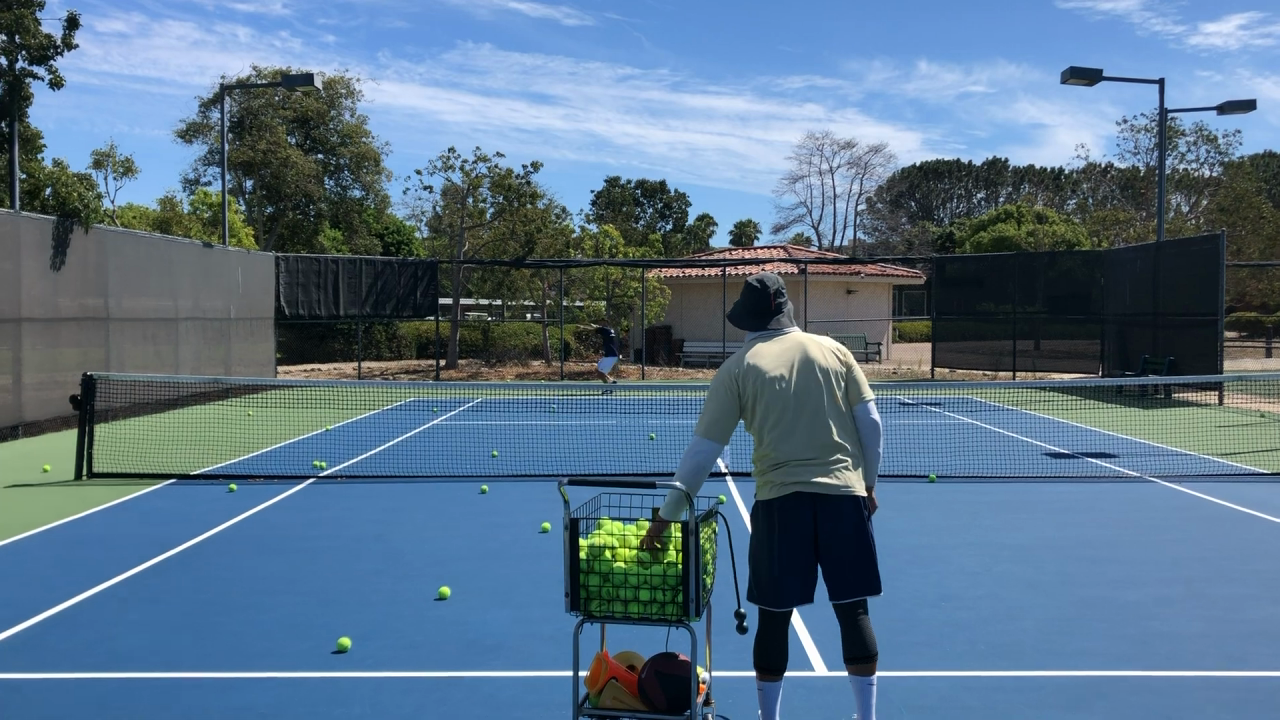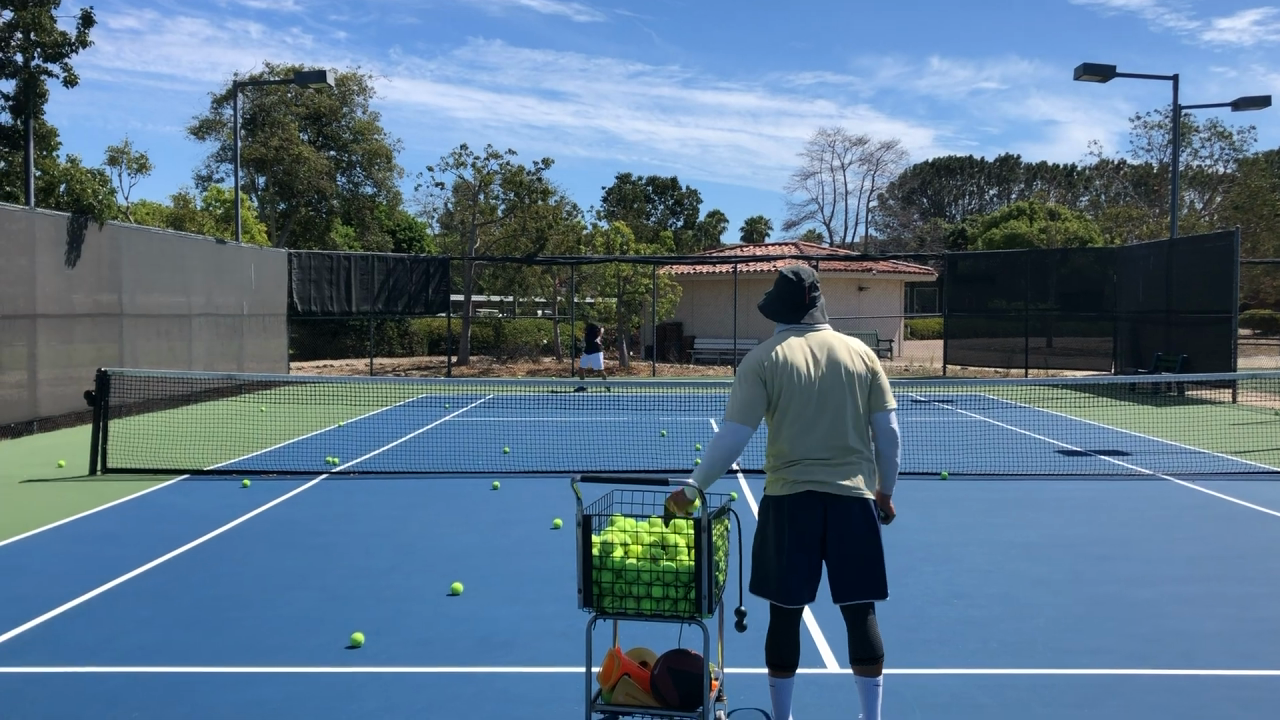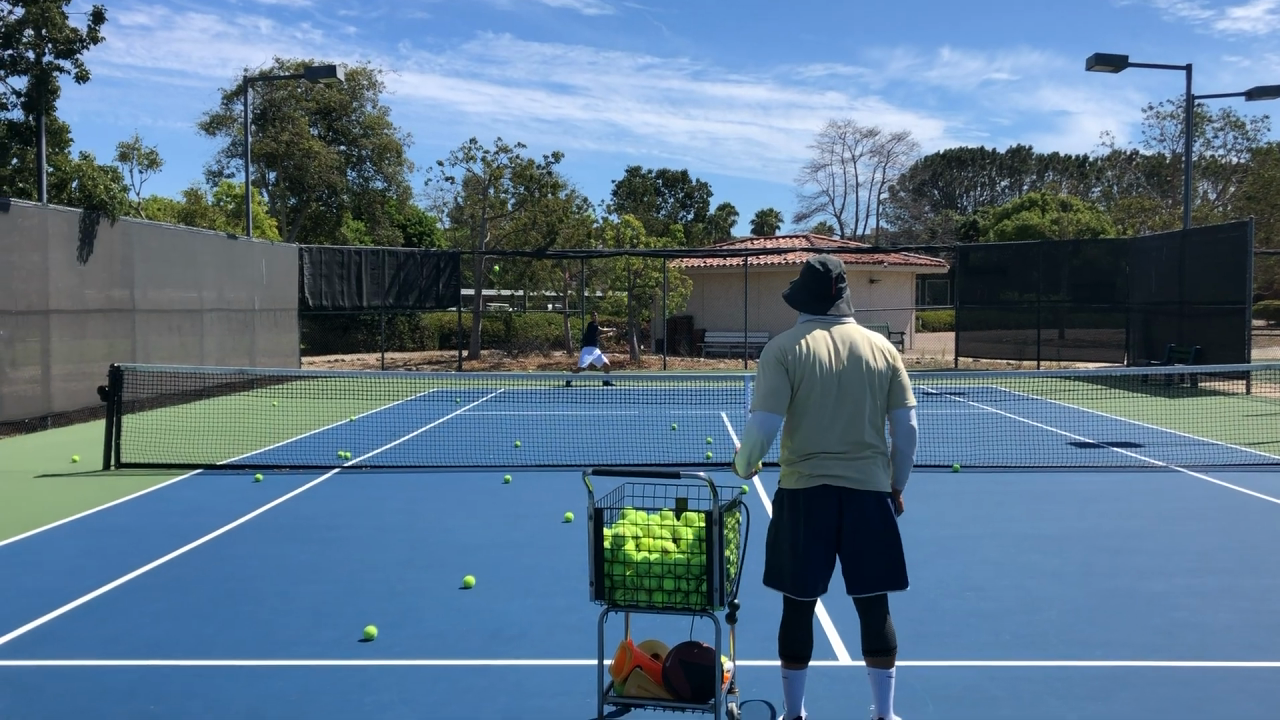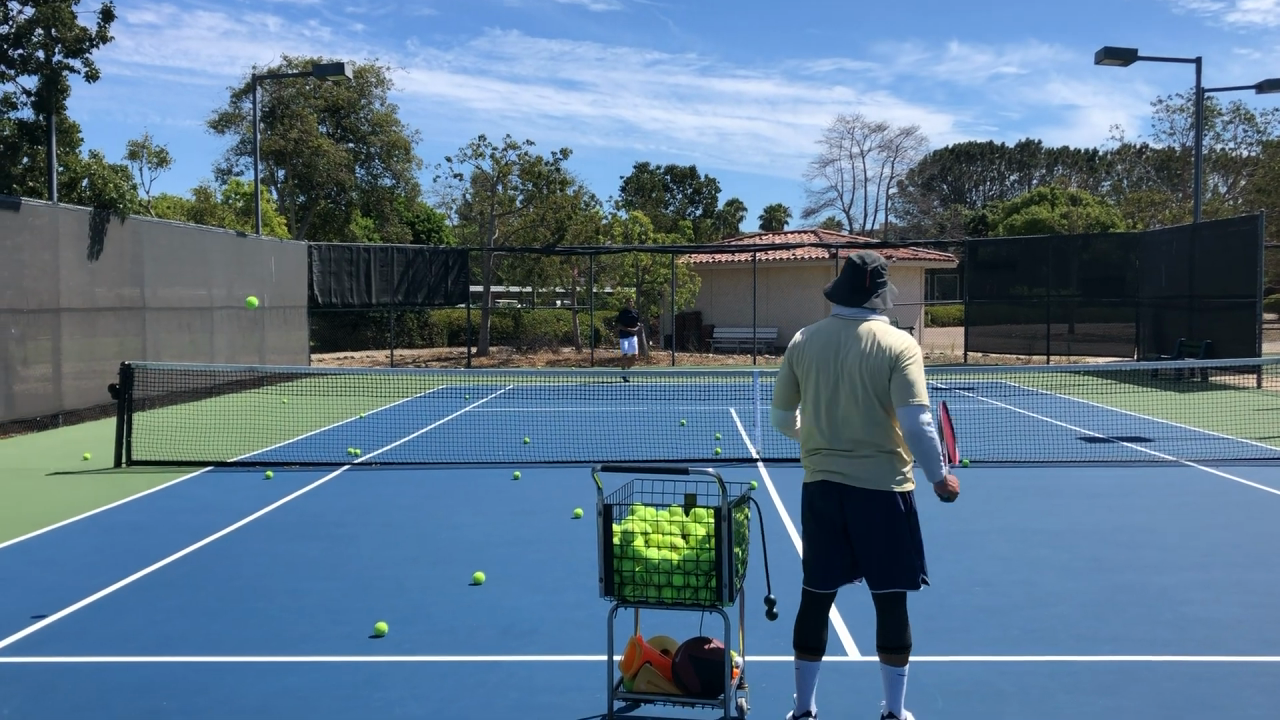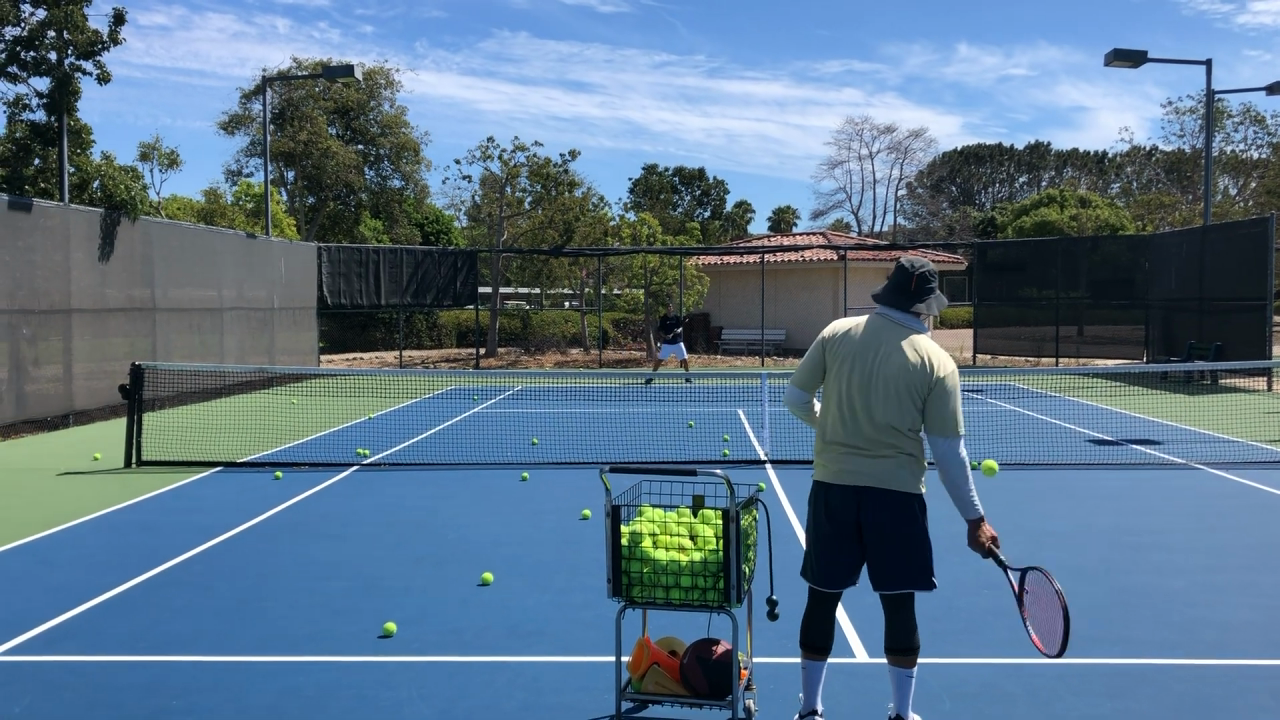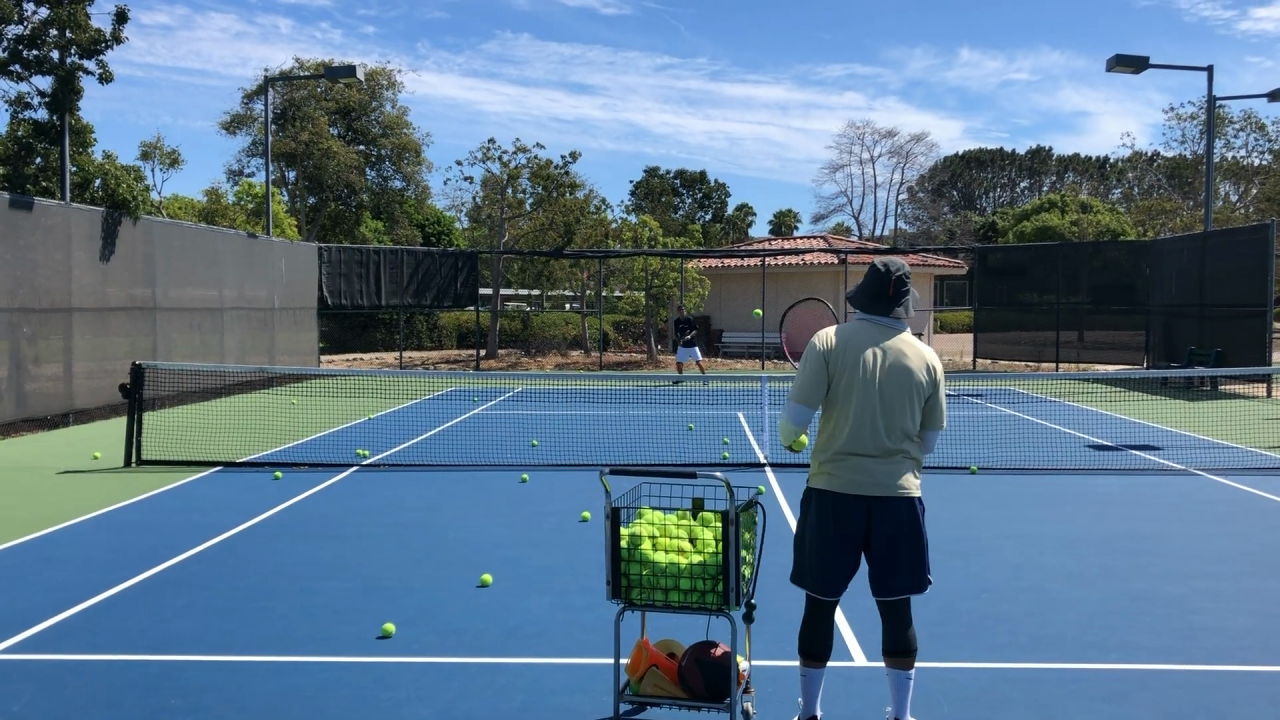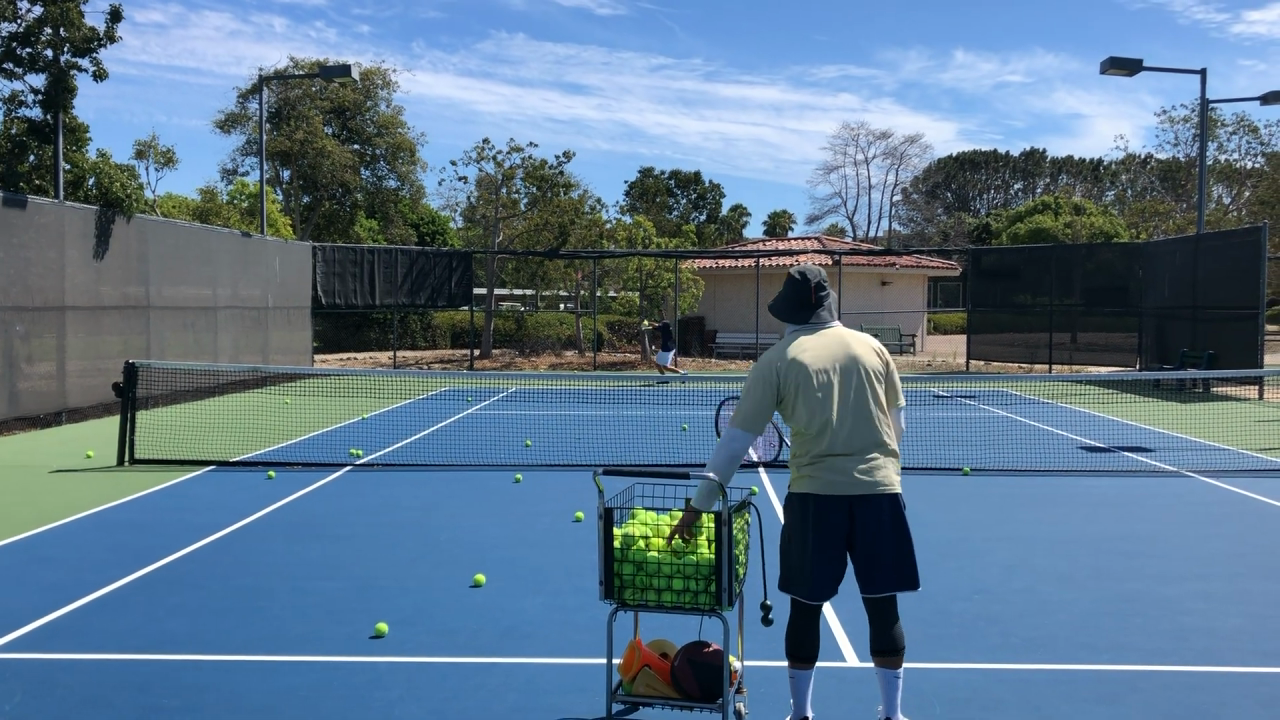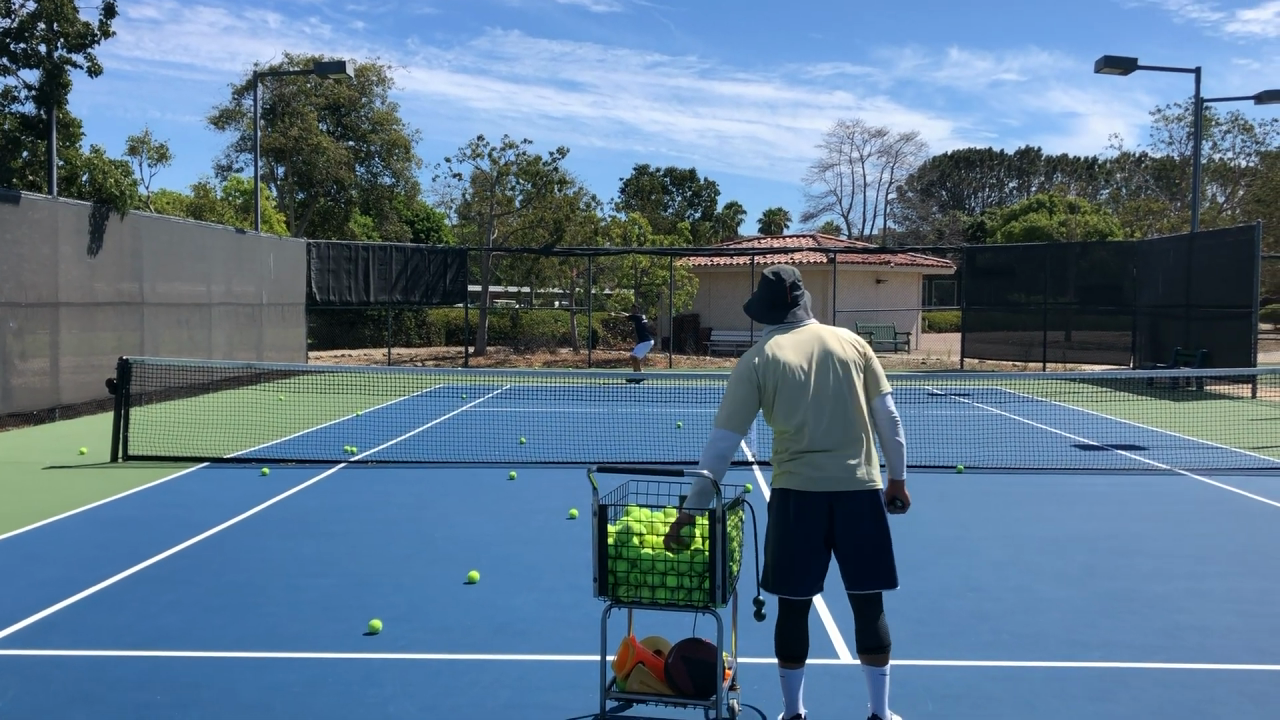
dt=0.4s
person 1, frame 1
left shoulder: (737, 368)
right shoulder: (833, 350)
left elbow: (701, 453)
right elbow: (870, 423)
left wrist: (667, 515)
right wrist: (867, 483)
left hip: (781, 501)
right hip: (843, 496)
left knee: (774, 616)
right knee: (853, 611)
person 1, frame 2
left shoulder: (763, 358)
right shoulder: (860, 352)
left elbow: (732, 438)
right elbow: (888, 432)
left wrist: (691, 492)
right wrist: (885, 492)
left hip: (790, 499)
right hip: (854, 498)
left knee: (785, 613)
right knee: (860, 613)
person 1, frame 3
left shoulder: (784, 348)
right shoulder: (881, 346)
left elbow: (762, 426)
right elbow: (906, 428)
left wrist: (744, 465)
right wrist: (896, 486)
left hip: (805, 492)
right hip: (869, 493)
left knee: (799, 606)
right knee: (874, 606)
person 1, frame 4
left shoulder: (803, 339)
right shoulder: (897, 344)
left elbow: (780, 417)
right elbow: (917, 425)
right wrist: (940, 479)
left hip: (822, 487)
right hip: (881, 491)
left knee: (816, 598)
right knee: (890, 602)
person 1, frame 5
left shoulder: (839, 332)
right shoulder: (936, 360)
left elbow: (795, 397)
right elbow: (949, 451)
right wrist: (975, 517)
left hip: (833, 485)
right hip: (895, 492)
left knee: (822, 597)
right knee: (898, 605)
person 1, frame 6
left shoulder: (829, 342)
right shoulder: (924, 357)
left elbow: (794, 417)
right elbow: (929, 437)
left wrist: (789, 440)
left hip: (833, 494)
right hip: (897, 496)
left knee: (820, 606)
right knee: (895, 610)
person 1, frame 7
left shoulder: (776, 361)
right shoulder: (871, 346)
left elbow: (735, 443)
right elbow: (898, 425)
left wrist: (697, 506)
left hip: (815, 497)
right hip: (880, 494)
left knee: (806, 608)
right knee: (883, 608)
person 1, frame 8
left shoulder: (756, 362)
right shoulder: (851, 342)
left elbow: (721, 444)
right elbow: (888, 417)
left wrist: (689, 510)
right wrist: (897, 478)
left hip: (798, 493)
right hip: (861, 489)
left knee: (794, 607)
right knee: (868, 604)
